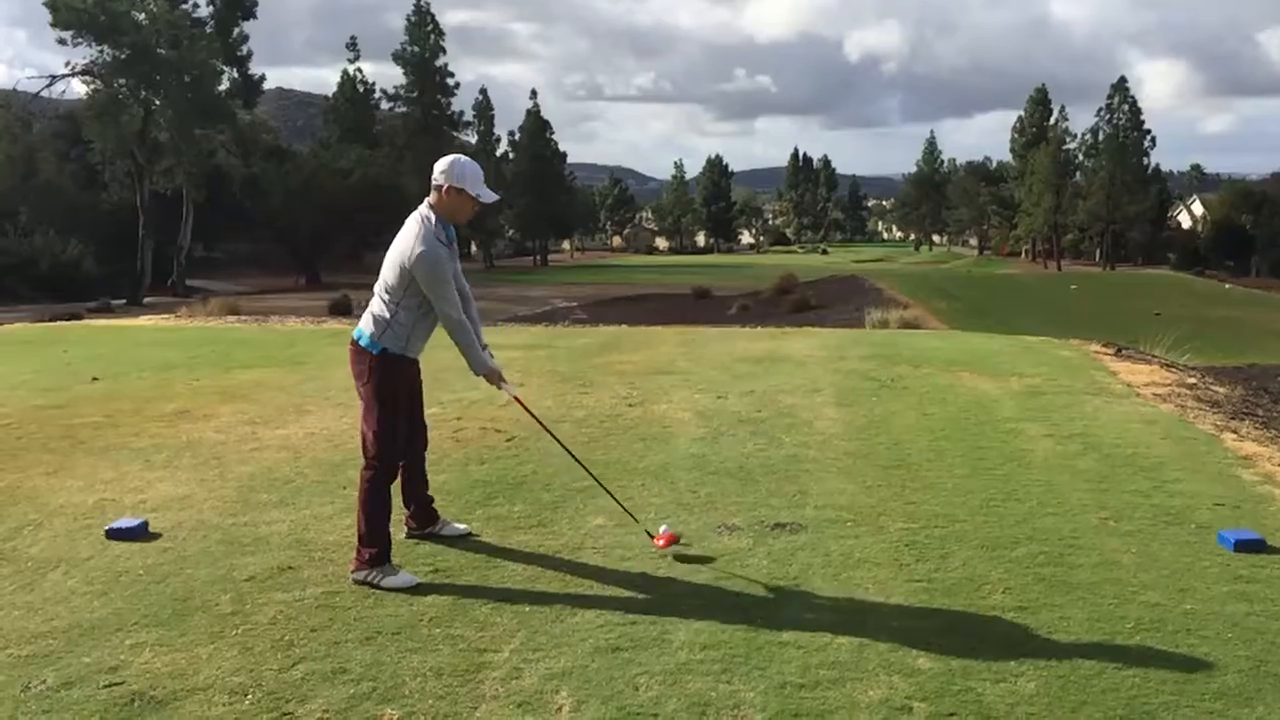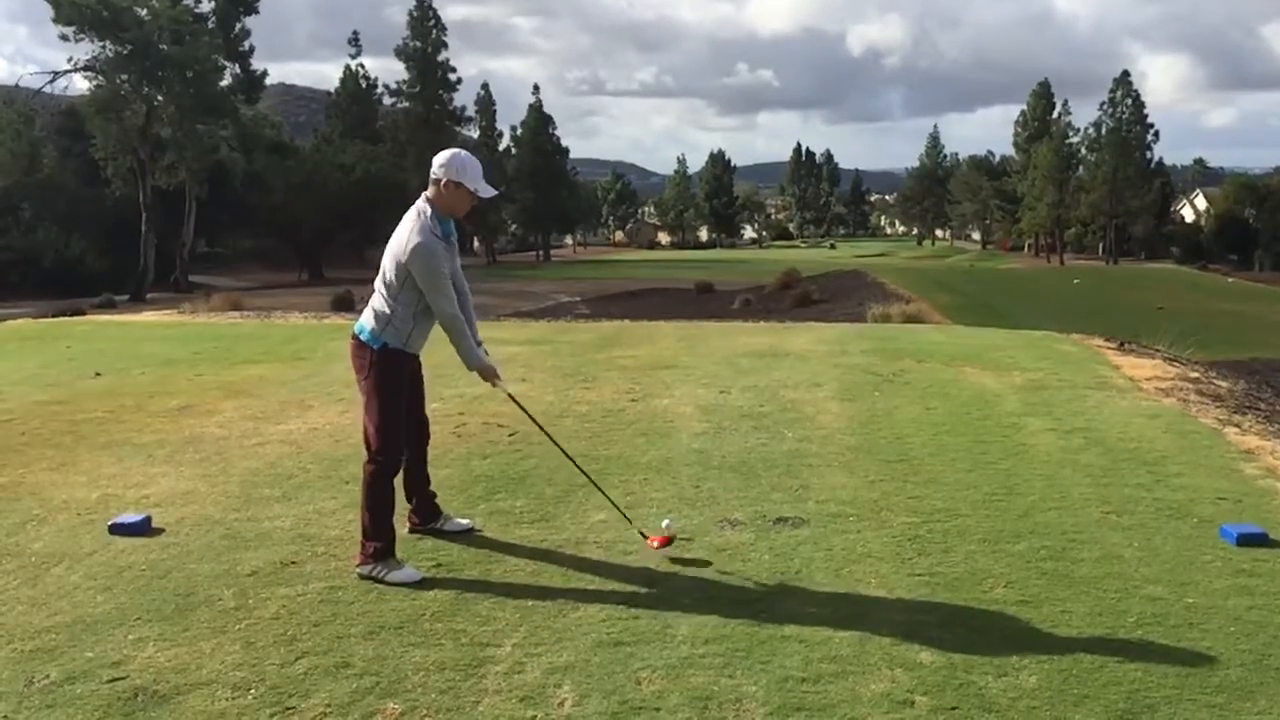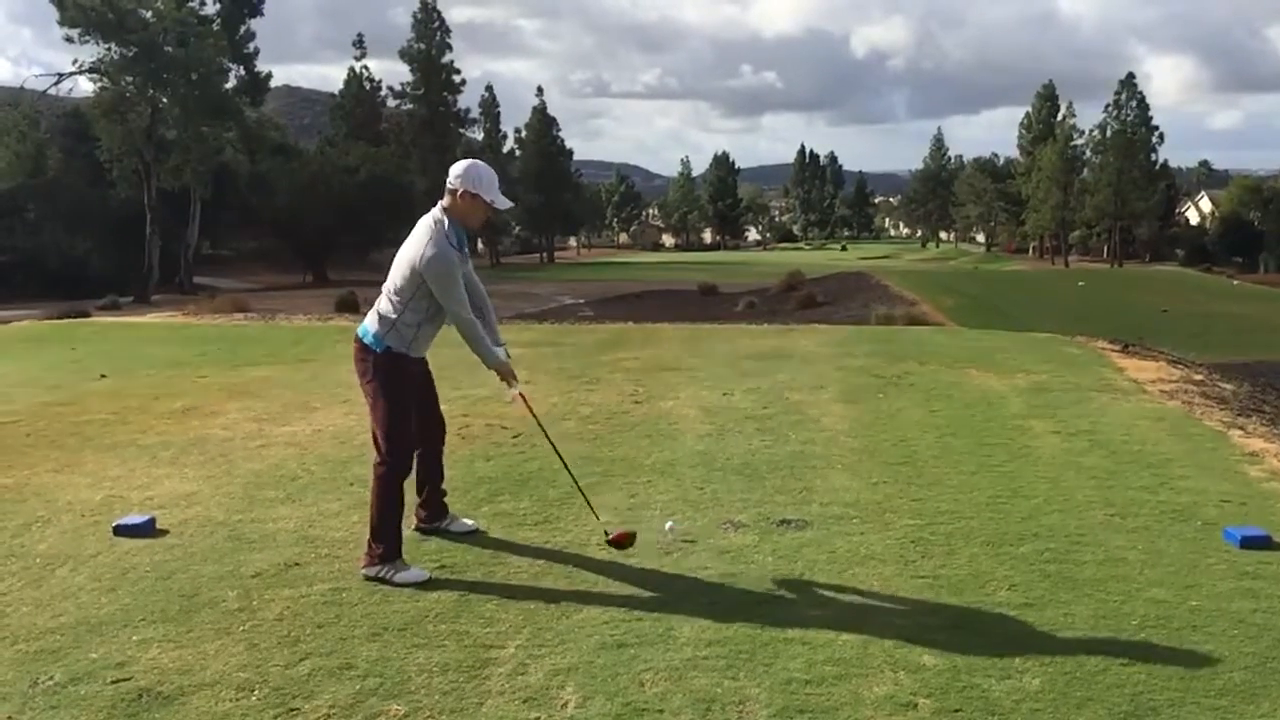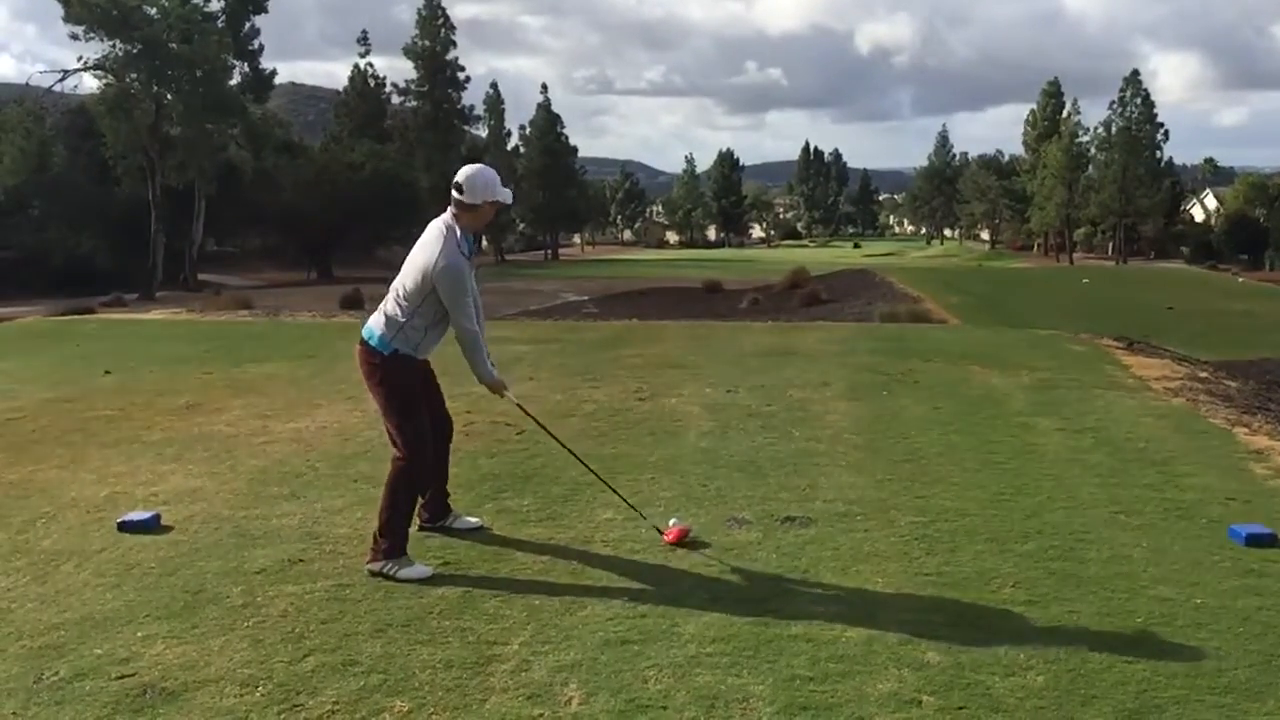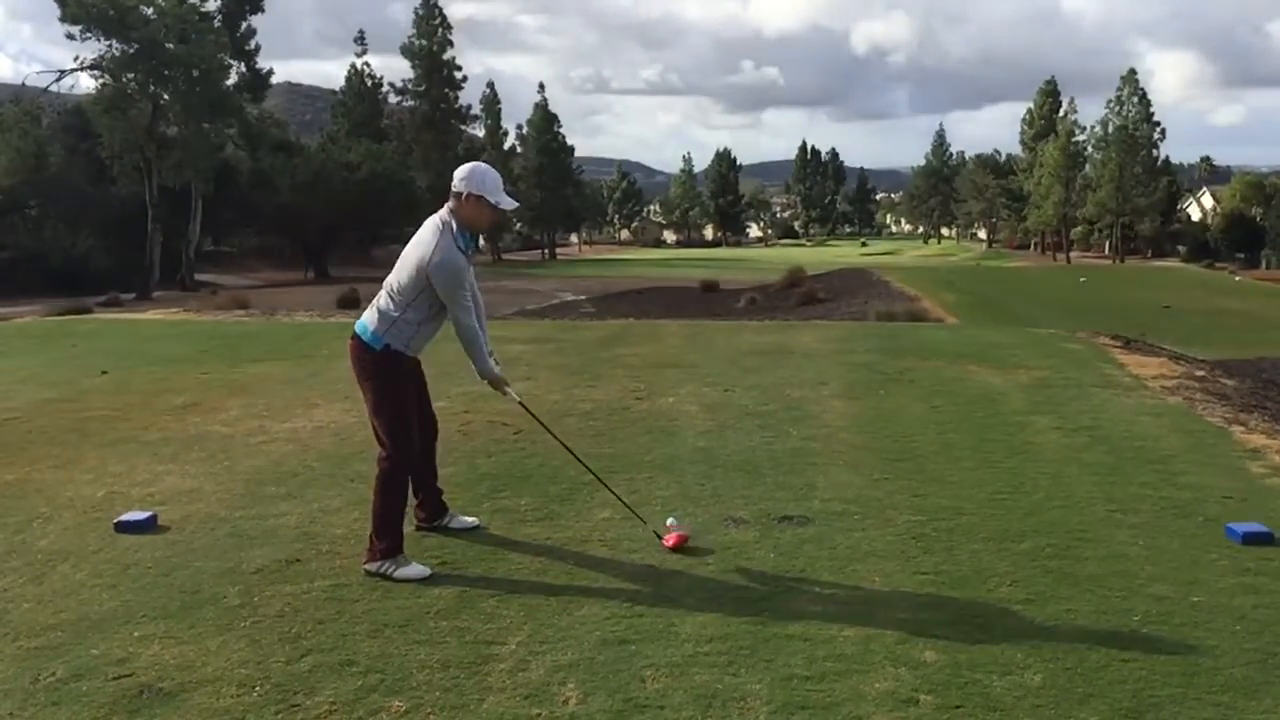
dt=1s
person 1, frame 1
left shoulder: (439, 228)
right shoulder: (426, 247)
left elbow: (461, 295)
right elbow: (451, 315)
left wrist: (483, 351)
right wrist: (481, 366)
left hip: (400, 353)
right hip: (379, 355)
left knee: (413, 440)
right knee: (383, 456)
left ankle: (422, 519)
right ankle: (369, 561)
person 1, frame 2
left shoulder: (441, 225)
right shoulder: (422, 240)
left elbow: (459, 291)
right elbow: (446, 311)
left wrist: (478, 348)
right wrist: (476, 362)
left hip: (402, 348)
right hip: (380, 349)
left knee: (415, 435)
right knee: (386, 450)
left ankle: (424, 514)
right ankle: (374, 555)
person 1, frame 3
left shoulder: (449, 230)
right shoulder: (436, 250)
left elbow: (474, 291)
right elbow: (462, 316)
left wrist: (499, 347)
right wrist: (494, 362)
left hip: (406, 351)
right hip: (383, 353)
left knee: (431, 432)
right knee: (396, 452)
left ankle: (431, 513)
right ankle: (381, 556)
person 1, frame 4
left shoulder: (450, 229)
right shoulder: (449, 260)
left elbow: (472, 301)
right elbow: (465, 327)
left wrist: (486, 360)
right wrist: (486, 375)
left hip: (405, 351)
right hip: (387, 355)
left knee: (439, 430)
right knee: (414, 449)
left ankle: (435, 510)
right ankle: (386, 552)
person 1, frame 5
left shoulder: (451, 231)
right shoulder: (445, 254)
left elbow: (472, 298)
right elbow: (463, 321)
left wrist: (489, 355)
right wrist: (488, 370)
left hip: (398, 348)
right hip: (378, 351)
left knee: (424, 431)
right knee: (399, 449)
left ankle: (430, 510)
right ankle: (382, 552)
